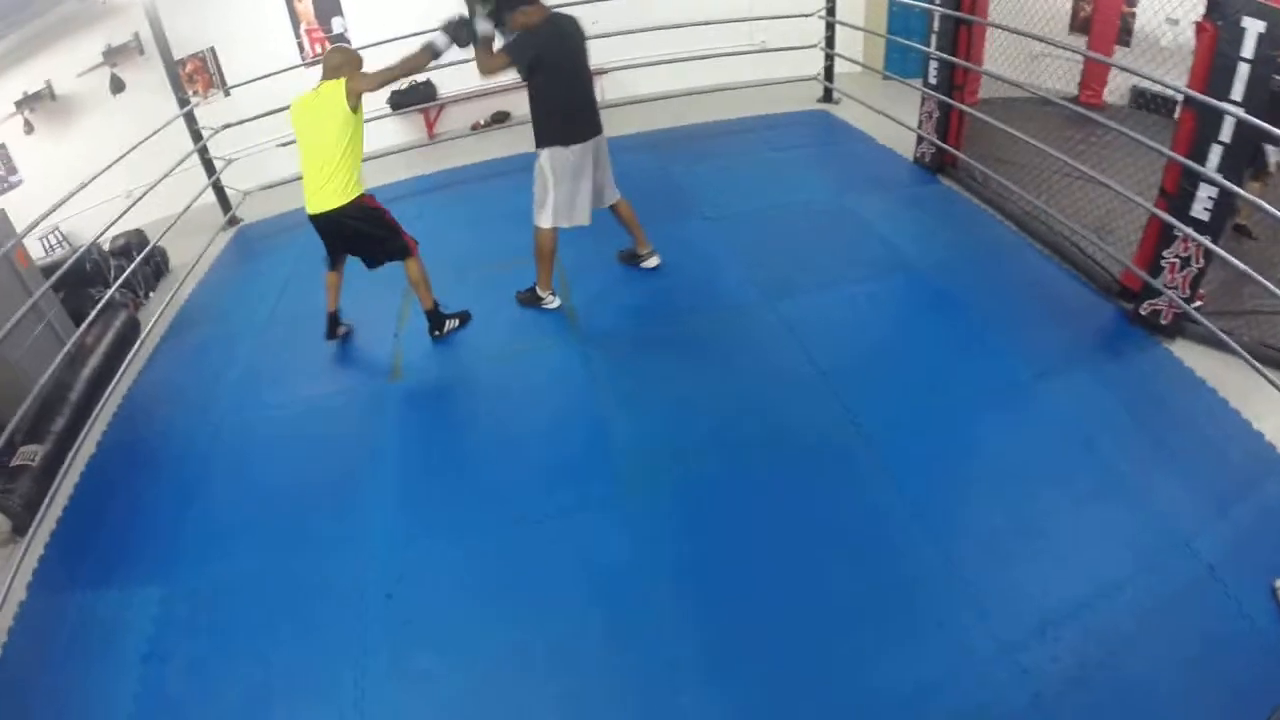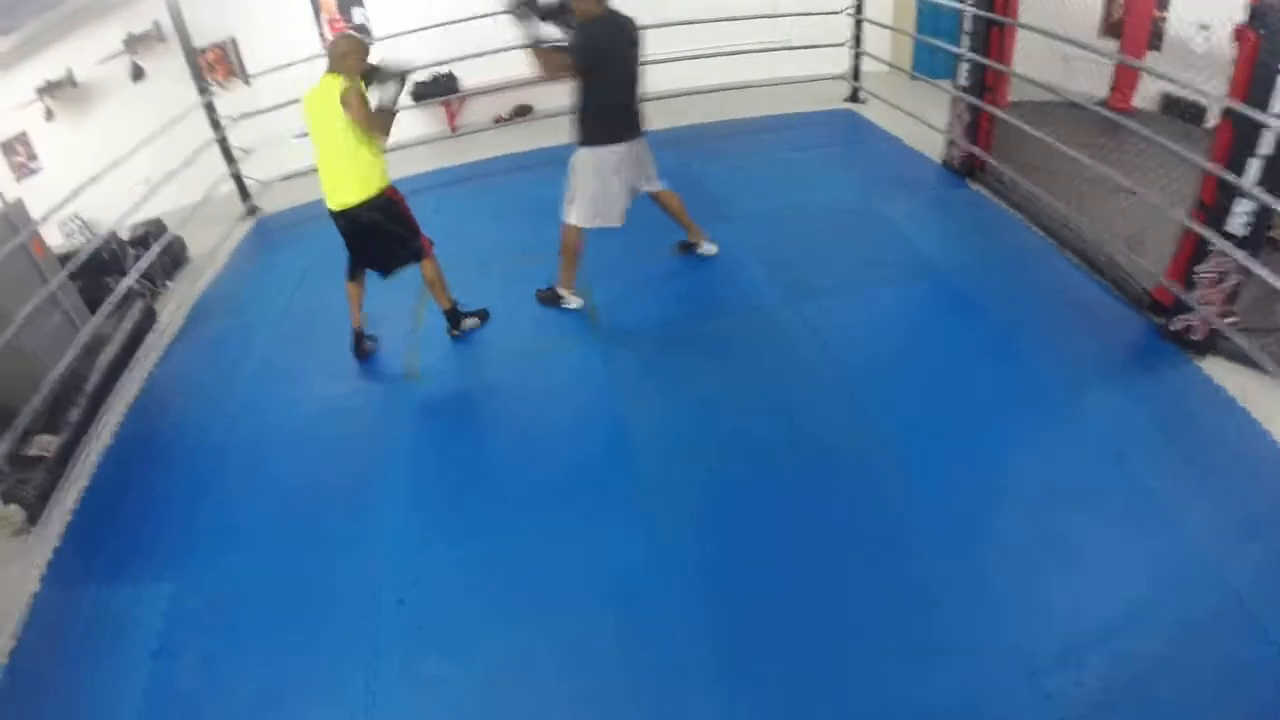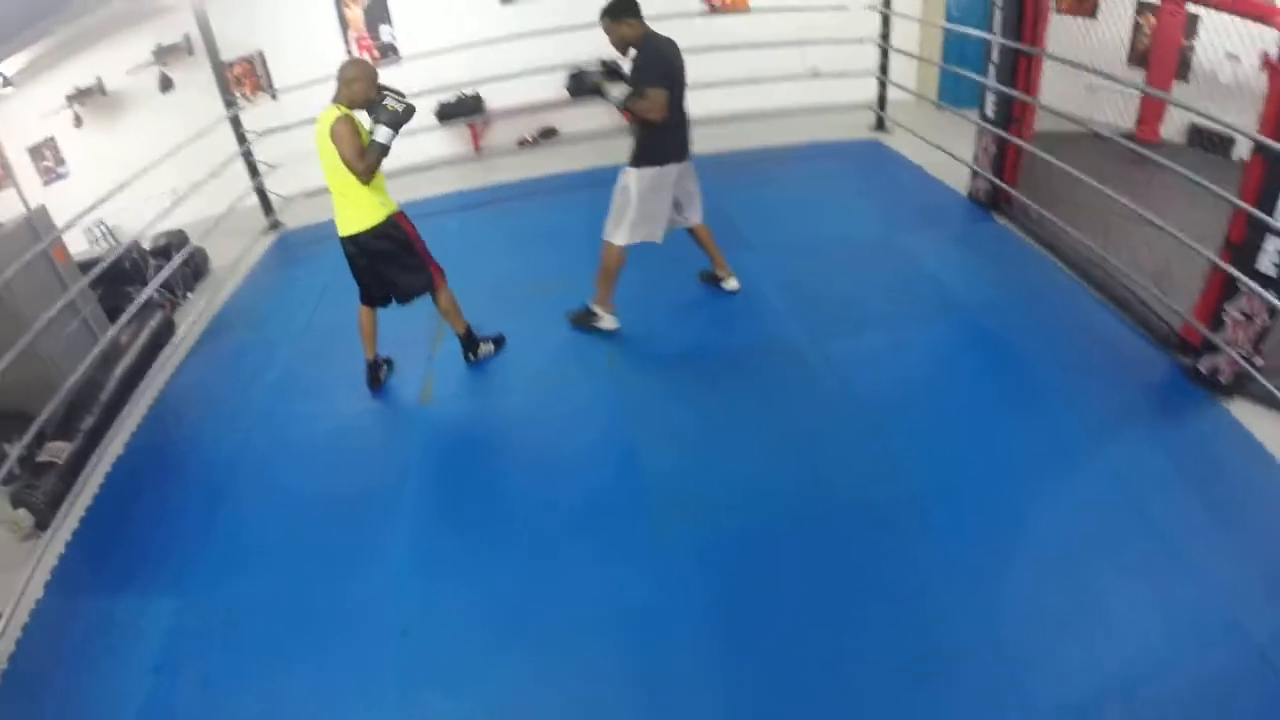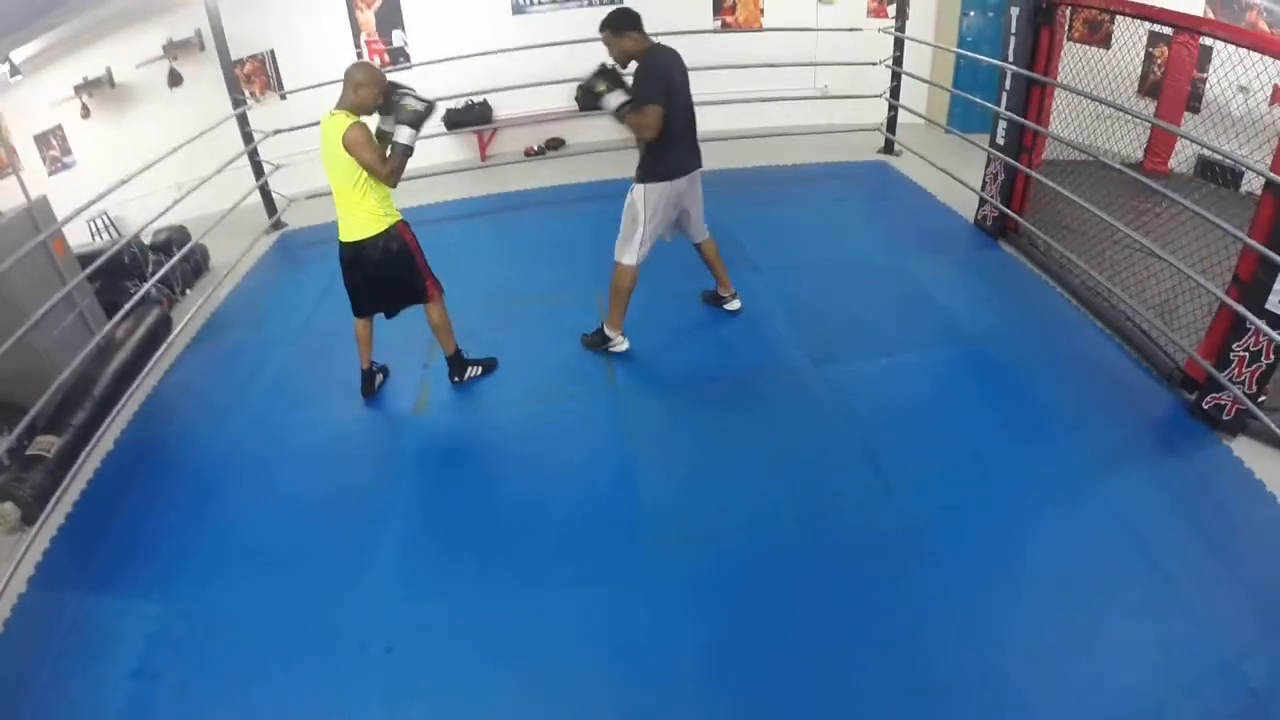
dt=0.2s
person 1, frame 1
left shoulder: (297, 107)
right shoulder: (346, 88)
right elbow: (402, 69)
right wrist: (444, 38)
left hip: (317, 209)
right hip: (348, 203)
left knee: (337, 260)
right knee: (408, 251)
left ankle: (333, 322)
right ankle: (436, 321)
person 1, frame 2
left shoulder: (310, 98)
right shoulder: (347, 89)
right elbow: (378, 131)
left wrist: (366, 98)
right wrist: (388, 94)
left hip: (338, 204)
right hip: (371, 194)
left knee: (356, 269)
right knee: (422, 251)
left ankle: (359, 340)
right ankle: (455, 319)
person 1, frame 3
left shoulder: (328, 119)
right shoulder: (342, 122)
right elbow: (364, 172)
left wrist: (380, 124)
right wrist: (386, 129)
left hip: (350, 231)
right hip: (378, 222)
left knee: (368, 298)
right knee: (434, 280)
left ankle: (373, 369)
right ankle: (471, 345)
person 1, frame 4
left shoulder: (330, 122)
right shoulder: (353, 130)
right elbow: (389, 177)
left wrist: (388, 123)
right wrist: (408, 129)
left hip: (351, 238)
right hip: (383, 232)
left knee: (362, 309)
right knee: (431, 294)
left ankle: (368, 377)
right ankle: (458, 366)
person 2, frame 1
left shoulder: (537, 38)
left elbow: (487, 67)
left hip: (559, 141)
right hip: (590, 131)
left knee: (546, 217)
right knee: (611, 195)
left ankle: (545, 291)
right ankle: (645, 251)
person 2, frame 2
left shoulder: (594, 32)
left elbow: (554, 69)
left wrist: (532, 27)
right wrist: (572, 25)
left hip: (600, 141)
right hip: (629, 132)
left knee: (575, 215)
right knee: (654, 186)
left ankle: (565, 290)
right ankle: (699, 239)
person 2, frame 3
left shoulder: (648, 55)
right shoulder: (664, 46)
left elbow: (656, 111)
left wrist: (619, 93)
right wrist: (623, 86)
left hip: (651, 161)
right hip: (677, 154)
left knee: (616, 233)
right knee: (691, 217)
left ankle: (601, 310)
right ankle: (725, 275)
person 2, frame 4
left shoulder: (650, 69)
right shoulder: (668, 56)
left elbow: (648, 129)
left wrist: (614, 100)
right wrist: (622, 93)
left hip: (658, 176)
right hip: (687, 167)
left knee: (627, 253)
right knee: (699, 233)
left ankle: (613, 333)
right ankle: (727, 294)
